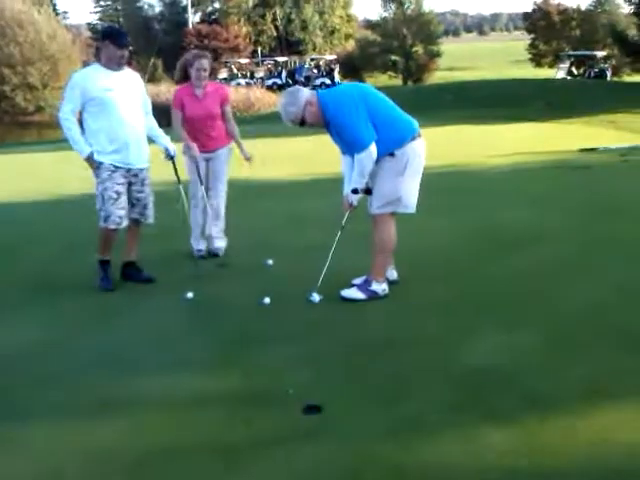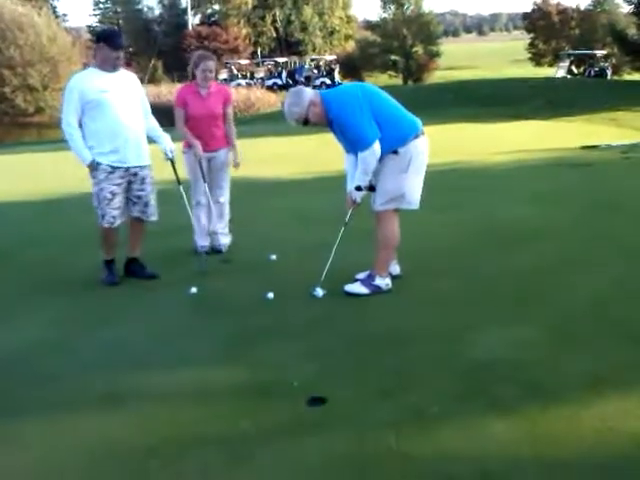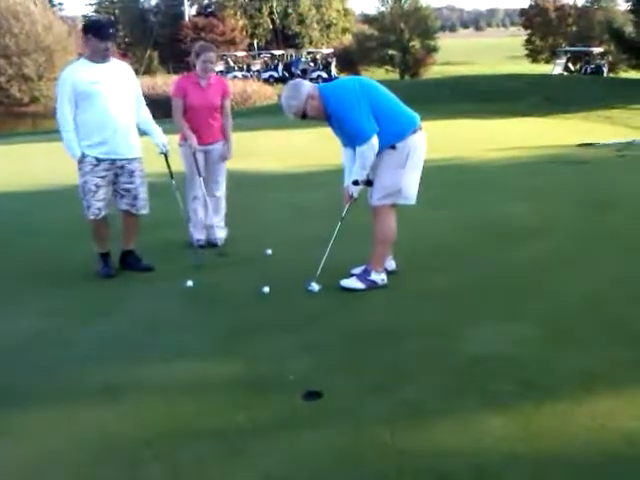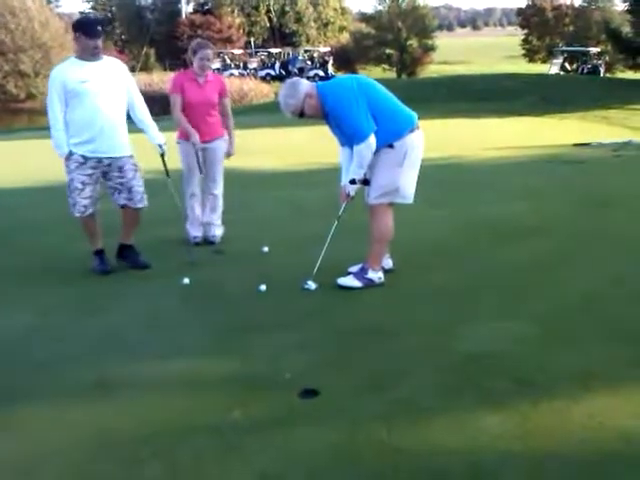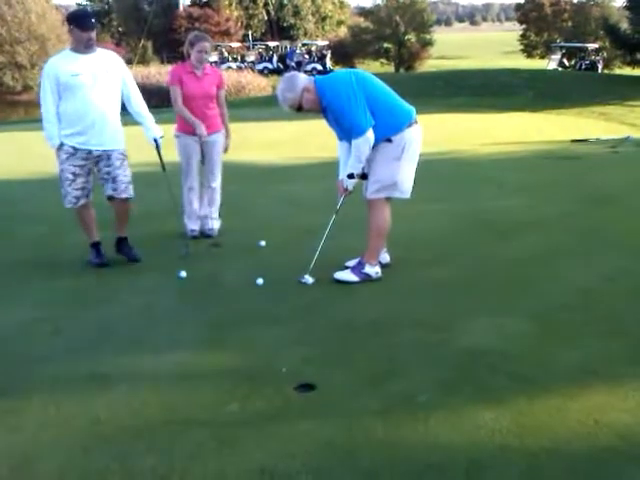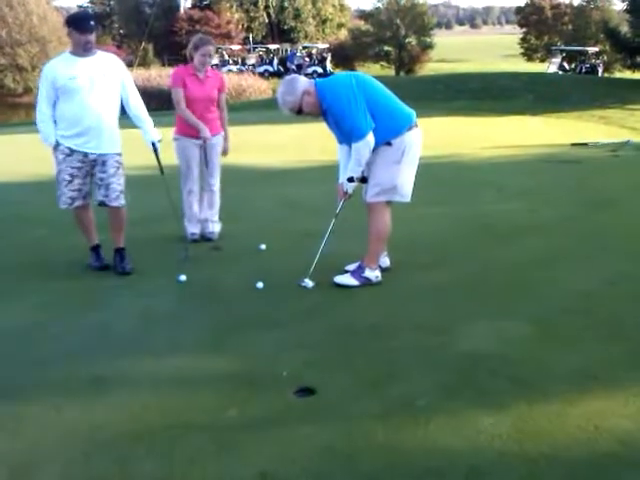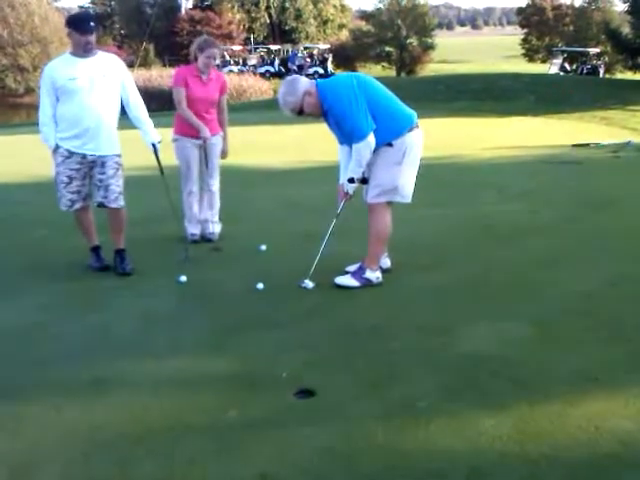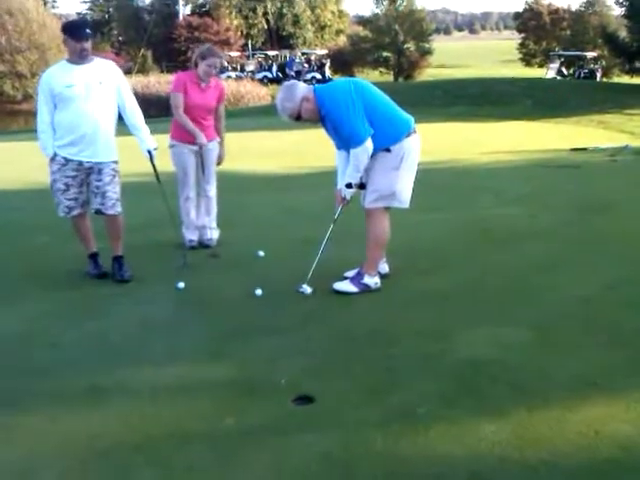
dt=0.2s
person 1, frame 1
left shoulder: (134, 78)
right shoulder: (84, 78)
left elbow: (146, 116)
right elbow: (66, 116)
left wrist: (164, 140)
right wrist: (85, 151)
left hip: (139, 162)
right hip: (108, 163)
left knee: (137, 217)
right knee: (112, 219)
left ankle: (130, 265)
right ankle: (104, 264)
person 1, frame 2
left shoulder: (131, 79)
right shoulder: (80, 82)
left elbow: (146, 116)
right elbow: (69, 123)
left wrist: (164, 140)
right wrist: (86, 158)
left hip: (139, 161)
right hip: (106, 164)
left knee: (139, 214)
right knee: (109, 219)
left ankle: (133, 261)
right ankle: (109, 264)
person 1, frame 3
left shoulder: (124, 69)
right shoulder: (72, 75)
left elbow: (140, 108)
right elbow: (65, 117)
left wrist: (157, 135)
right wrist: (76, 153)
left hip: (129, 153)
right hip: (94, 157)
left knee: (133, 207)
right knee: (97, 211)
left ankle: (128, 255)
right ankle: (104, 257)
person 1, frame 4
left shoulder: (117, 67)
right shoulder: (62, 73)
left elbow: (136, 104)
right elbow: (56, 116)
left wrist: (154, 134)
right wrist: (64, 151)
left hip: (119, 152)
right hip: (83, 154)
left knee: (134, 201)
right knee: (85, 208)
left ankle: (126, 248)
right ankle: (99, 254)
person 1, frame 5
left shoulder: (112, 59)
right shoulder: (55, 65)
left elbow: (133, 96)
right elbow: (49, 109)
left wrist: (151, 127)
right wrist: (56, 142)
left hip: (111, 144)
right hip: (74, 146)
left knee: (122, 193)
right knee: (79, 200)
left ankle: (122, 240)
right ankle: (95, 246)
person 1, frame 6
left shoulder: (113, 62)
right shoulder: (54, 68)
left elbow: (133, 100)
right elbow: (43, 109)
left wrist: (150, 130)
right wrist: (52, 141)
left hip: (108, 147)
right hip: (71, 148)
left knee: (115, 201)
right knee: (78, 202)
left ankle: (120, 252)
right ankle: (95, 250)
person 1, frame 7
left shoulder: (113, 63)
right shoulder: (54, 69)
left elbow: (133, 101)
right elbow: (46, 112)
left wrist: (149, 132)
right wrist: (52, 144)
left hip: (107, 148)
right hip: (70, 150)
left knee: (114, 202)
right knee: (78, 204)
left ankle: (120, 252)
right ankle: (95, 250)
person 1, frame 8
left shoulder: (109, 69)
right shoulder: (51, 77)
left elbow: (130, 108)
right elbow: (45, 119)
left wrist: (146, 140)
right wrist: (49, 152)
left hip: (104, 155)
right hip: (67, 157)
left knee: (112, 209)
right knee: (76, 211)
left ankle: (118, 259)
right ankle: (93, 257)
person 2, frame 1
left shoulder: (339, 104)
right shoulder: (330, 111)
left elbow: (366, 151)
right elbow: (349, 151)
left wrist: (355, 189)
right wrist: (348, 190)
left hip: (402, 149)
right hip: (390, 151)
left knee: (382, 214)
right knee: (380, 212)
left ankle: (377, 283)
right ankle: (386, 270)
person 2, frame 2
left shoulder: (344, 103)
right shoulder: (334, 109)
left elbow: (370, 149)
right elbow: (353, 149)
left wrist: (359, 187)
right wrist: (351, 188)
left hip: (405, 146)
right hip: (393, 148)
left knee: (386, 210)
right knee: (383, 208)
left ankle: (380, 277)
right ankle: (389, 265)
person 2, frame 3
left shoulder: (342, 97)
right shoulder: (332, 103)
left elbow: (368, 143)
right elbow: (350, 144)
left wrist: (356, 181)
right wrist: (349, 182)
left hip: (403, 142)
right hip: (390, 144)
left knee: (383, 205)
right knee: (380, 203)
left ankle: (376, 272)
right ankle: (384, 260)
person 2, frame 4
left shoulder: (340, 95)
right shoulder: (329, 102)
left elbow: (365, 142)
right elbow: (348, 142)
left wrist: (353, 180)
right wrist: (346, 181)
left hip: (400, 140)
right hip: (388, 142)
left knee: (380, 204)
right knee: (377, 202)
left ankle: (373, 271)
right ankle: (381, 259)
person 2, frame 5
left shoulder: (338, 90)
right shoulder: (327, 96)
left elbow: (364, 136)
right elbow: (345, 137)
left wrist: (351, 175)
right wrist: (343, 176)
left hip: (398, 135)
right hip: (386, 137)
left knee: (377, 198)
right knee: (375, 196)
left ankle: (370, 265)
right ankle: (378, 253)
person 2, frame 6
left shoulder: (338, 92)
right shoulder: (328, 99)
left elbow: (363, 139)
right elbow: (346, 140)
left wrist: (351, 178)
right wrist: (343, 179)
left hip: (399, 138)
right hip: (386, 140)
left knee: (378, 201)
right knee: (375, 200)
left ankle: (370, 269)
right ankle: (379, 257)
person 2, frame 7
left shoulder: (338, 93)
right shoulder: (328, 100)
left elbow: (364, 140)
right elbow: (346, 141)
left wrist: (352, 179)
right wrist: (344, 180)
left hip: (399, 139)
right hip: (387, 141)
left knee: (378, 203)
right knee: (376, 201)
left ankle: (371, 270)
right ankle: (379, 258)
person 2, frame 8
left shoulder: (336, 99)
right shoulder: (326, 105)
left elbow: (362, 145)
right elbow: (344, 146)
left wrist: (350, 184)
right wrist: (341, 185)
left hip: (397, 144)
right hip: (384, 146)
left knee: (376, 208)
right knee: (374, 206)
left ankle: (369, 276)
right ankle: (378, 263)
person 3, frame 1
left shoulder: (220, 90)
right shoulder: (180, 94)
left elbow: (229, 121)
right elbow: (177, 125)
left wrist: (241, 147)
right wrist: (189, 144)
left hip: (220, 149)
right hip: (195, 151)
left knee: (217, 196)
right knee: (197, 197)
left ankle: (216, 241)
right ankle: (198, 243)
person 3, frame 2
left shoulder: (224, 92)
right shoulder: (184, 93)
left elbow: (229, 124)
right elbow: (180, 124)
left wrist: (234, 151)
right wrist: (193, 143)
left hip: (220, 150)
right hip: (195, 151)
left knee: (220, 195)
right knee: (199, 196)
left ankle: (220, 237)
right ankle: (201, 240)
person 3, frame 3
left shoulder: (222, 84)
right shoulder: (182, 83)
left elbow: (227, 117)
right elbow: (177, 115)
left wrist: (228, 144)
right wrist: (189, 135)
left hip: (217, 143)
right hip: (191, 143)
left knee: (216, 188)
right knee: (195, 190)
left ankle: (216, 231)
right ankle: (198, 233)
person 3, frame 4
left shoulder: (219, 81)
right shoulder: (179, 79)
left elbow: (227, 114)
right elbow: (176, 112)
left wrist: (231, 141)
right wrist: (191, 132)
left hip: (216, 140)
right hip: (189, 141)
left knee: (214, 186)
right knee: (193, 186)
left ankle: (213, 229)
right ankle: (195, 230)
person 3, frame 5
left shoulder: (216, 74)
right shoulder: (177, 72)
left elbow: (221, 106)
right elbow: (177, 105)
left wrist: (228, 134)
right wrist: (197, 124)
left hip: (214, 133)
right hip: (188, 134)
left knee: (213, 179)
right knee: (191, 180)
left ankle: (210, 222)
right ankle: (192, 224)
person 3, frame 6
left shoulder: (217, 77)
right shoulder: (179, 74)
left elbow: (222, 109)
right elbow: (180, 107)
left wrist: (226, 137)
right wrist: (200, 127)
left hip: (214, 136)
right hip: (187, 137)
left knee: (212, 182)
right knee: (191, 183)
left ankle: (210, 225)
right ankle: (192, 227)
person 3, frame 7
left shoulder: (220, 79)
right shoulder: (182, 73)
left elbow: (222, 111)
right elbow: (181, 107)
left wrist: (225, 139)
right wrist: (201, 127)
left hip: (213, 136)
right hip: (186, 137)
left knee: (211, 183)
right knee: (190, 184)
left ankle: (210, 226)
right ankle: (192, 228)
person 3, frame 8
left shoulder: (218, 86)
right shoulder: (181, 79)
left elbow: (219, 118)
right elbow: (178, 112)
left wrist: (221, 146)
right wrist: (197, 133)
left hip: (209, 142)
right hip: (183, 143)
left knee: (208, 188)
right knee: (187, 190)
left ankle: (208, 232)
right ankle: (190, 234)
